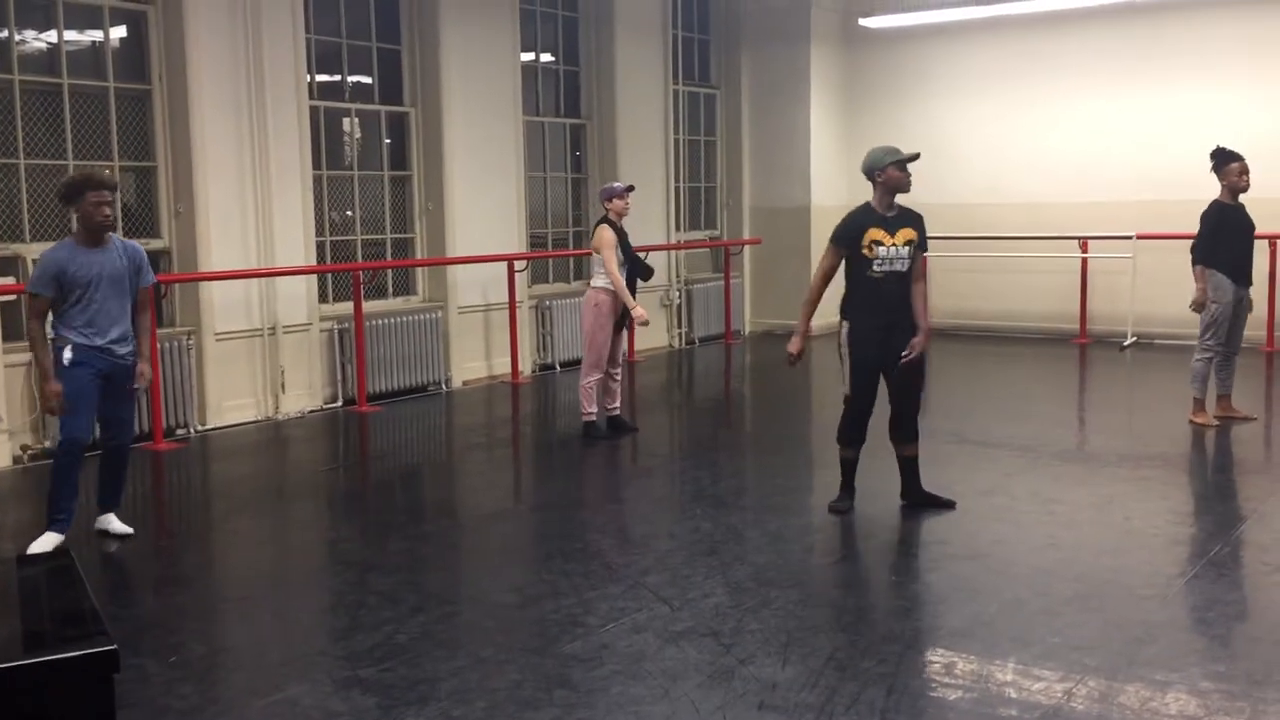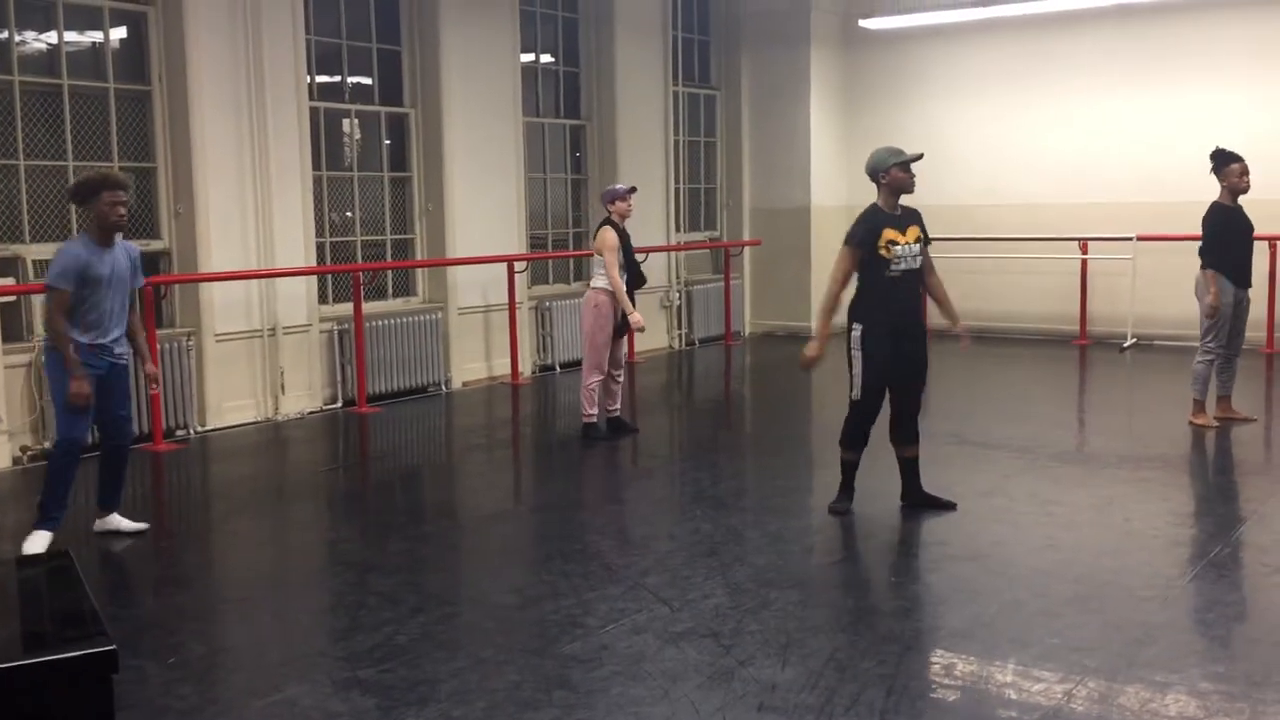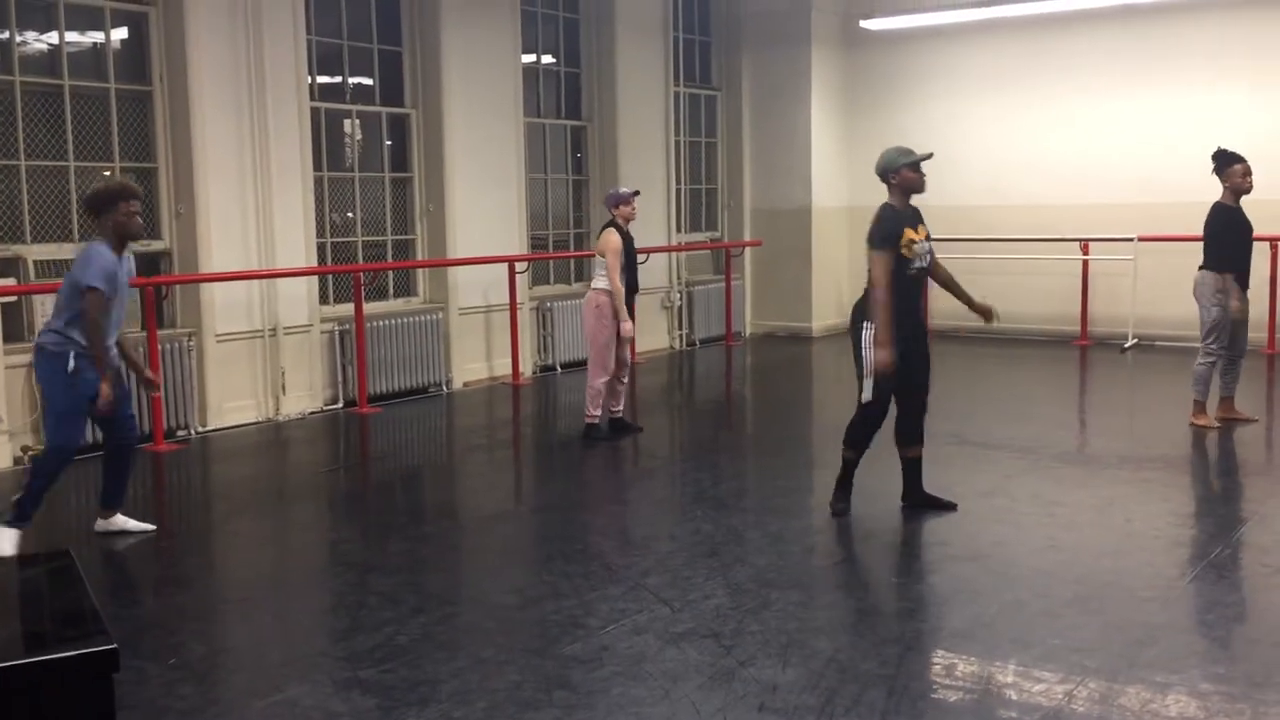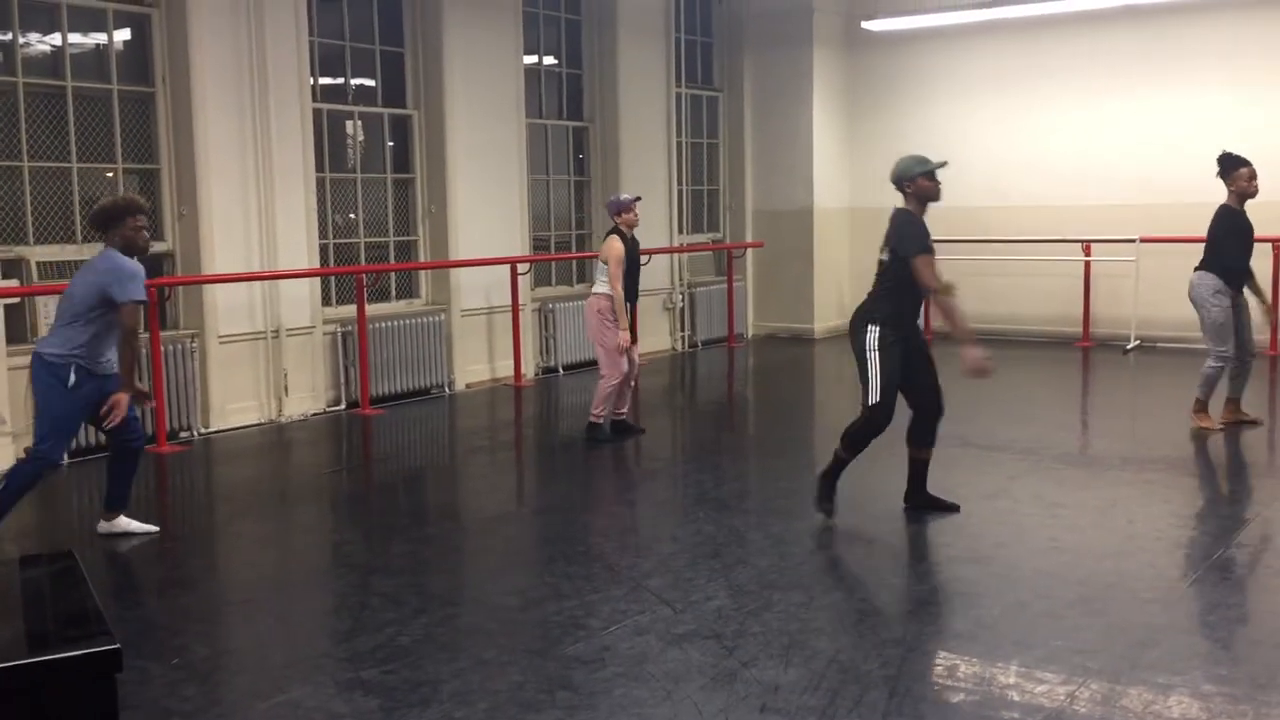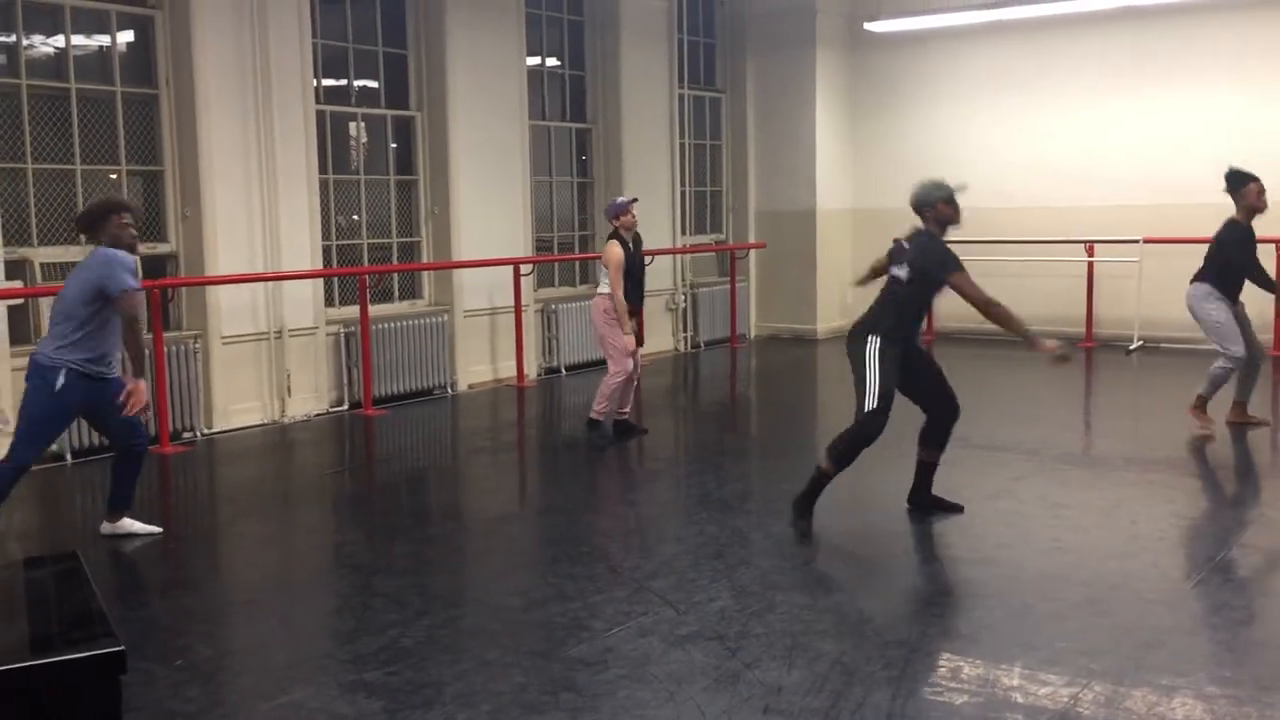
dt=0.1s
person 1, frame 1
left shoulder: (913, 222)
right shoulder: (855, 223)
left elbow: (917, 280)
right elbow: (822, 278)
left wrist: (922, 332)
right wrist: (801, 332)
left hip: (902, 328)
right hip: (861, 328)
left knee: (907, 408)
right knee: (858, 409)
left ankle: (912, 488)
right ankle: (846, 489)
person 1, frame 2
left shoulder: (915, 219)
right shoulder: (869, 224)
left elbow: (927, 274)
right elbow: (837, 282)
left wrist: (953, 319)
right wrist: (819, 338)
left hip: (906, 326)
right hip: (871, 328)
left knee: (907, 410)
right knee: (864, 411)
left ankle: (912, 490)
right ankle: (846, 489)
person 1, frame 3
left shoulder: (913, 215)
right shoulder: (887, 222)
left elbow: (932, 267)
right elbow: (880, 285)
left wrist: (973, 304)
right wrist: (882, 344)
left hip: (911, 326)
right hip: (878, 327)
left knee: (913, 408)
right knee: (873, 410)
left ankle: (913, 491)
right ankle: (844, 486)
person 1, frame 4
left shoulder: (909, 223)
right shoulder: (910, 230)
right elbow: (937, 289)
right wrist: (968, 343)
left hip: (903, 328)
right hip: (879, 328)
left knee: (929, 407)
right knee: (878, 415)
left ankle: (917, 492)
right ankle: (830, 478)
person 1, frame 5
left shoulder: (913, 242)
right shoulder: (937, 253)
left elbow: (881, 266)
right elbow: (984, 303)
left wrist: (866, 277)
right wrist: (1037, 342)
left hip: (900, 341)
right hip: (874, 339)
left knee: (946, 408)
right knee: (870, 424)
left ankle: (921, 493)
right ankle: (806, 499)
person 2, frame 1
left shoulder: (132, 254)
right shoulder: (55, 259)
left elbow: (142, 310)
right elbow: (35, 320)
left wrist: (144, 359)
right wrist: (47, 378)
left hip: (120, 360)
right hip: (77, 356)
left knee: (119, 441)
right knee: (74, 439)
left ankle: (106, 513)
right ankle: (57, 528)
person 2, frame 2
left shoulder: (128, 253)
right shoulder: (72, 256)
right elbow: (56, 317)
left wrist: (145, 359)
right wrist: (75, 374)
left hip: (112, 358)
right hip: (74, 356)
left knee: (119, 437)
right knee: (72, 439)
left ankle: (106, 514)
right ankle: (44, 526)
person 2, frame 3
left shoulder: (121, 260)
right shoulder: (100, 258)
right elbow: (93, 321)
left wrist: (138, 367)
right wrist: (106, 379)
left hip: (99, 360)
right hip: (65, 358)
left knee: (125, 436)
right knee: (62, 446)
left ankle: (109, 514)
person 2, frame 4
left shoulder: (109, 268)
right shoulder: (124, 268)
right elbow: (129, 329)
left wrist: (125, 386)
right wrist: (126, 387)
left hip: (92, 372)
right hip: (62, 369)
left knee: (132, 439)
right knee: (46, 456)
left ankle: (112, 517)
person 2, frame 5
left shoulder: (101, 266)
right shoulder: (112, 260)
right elbow: (131, 318)
left wrist: (127, 381)
right wrist: (138, 378)
left hip: (97, 376)
right hip: (57, 373)
left knee: (135, 442)
left ankle: (115, 518)
person 3, frame 1
left shoulder: (1240, 209)
right shoulder: (1215, 211)
right elbow: (1199, 250)
left wrist: (1246, 291)
right wrist: (1200, 289)
left hip: (1239, 286)
right hip: (1219, 284)
left knee: (1230, 349)
right knee: (1209, 347)
left ankle: (1224, 405)
right ankle: (1198, 409)
person 3, frame 2
left shoulder: (1237, 211)
right shoulder: (1217, 213)
right elbow: (1208, 255)
right wrist: (1212, 292)
left hip: (1237, 287)
right hip: (1219, 286)
left knee: (1231, 350)
right knee: (1211, 349)
left ankle: (1224, 406)
right ankle: (1198, 410)
person 3, frame 3
left shoulder: (1236, 211)
right shoulder: (1220, 214)
right elbow: (1221, 258)
left wrist: (1239, 294)
right wrist: (1233, 296)
left hip: (1235, 288)
right hip: (1216, 285)
left knee: (1236, 351)
right knee: (1212, 350)
left ankle: (1226, 407)
right ankle: (1198, 411)
person 3, frame 4
left shoulder: (1236, 215)
right shoulder: (1228, 218)
right elbow: (1236, 262)
right wrist: (1263, 299)
left hip: (1229, 289)
right hip: (1211, 286)
left knee: (1246, 351)
right knee: (1223, 354)
left ankle: (1233, 408)
right ankle: (1200, 409)
person 3, frame 5
left shoulder: (1241, 229)
right shoulder: (1237, 233)
right elbow: (1255, 273)
left hip: (1225, 298)
right hip: (1207, 296)
left knee: (1255, 354)
right knee: (1235, 354)
left ankle: (1238, 411)
right ankle: (1199, 406)
person 4, frame 1
left shoulder: (618, 230)
right shoulder: (606, 233)
right elbow: (613, 274)
right wrist: (634, 307)
left hip: (614, 300)
right hip: (601, 300)
left knee: (614, 363)
right knee: (595, 365)
left ankle: (613, 416)
right ankle: (589, 422)
person 4, frame 2
left shoulder: (620, 232)
right shoulder: (609, 235)
right elbow: (613, 277)
left wrist: (626, 309)
right wrist: (632, 312)
left hip: (614, 301)
right hip: (601, 301)
left knee: (615, 364)
right knee: (596, 366)
left ankle: (614, 417)
right ankle: (590, 423)
person 4, frame 3
left shoulder: (624, 235)
right shoulder: (612, 237)
right elbow: (614, 281)
left wrist: (625, 314)
right wrist: (626, 319)
left hip: (615, 302)
right hip: (601, 302)
left knee: (622, 364)
right knee: (602, 367)
left ankle: (616, 418)
right ankle: (592, 423)
person 4, frame 4
left shoulder: (630, 240)
right shoulder: (615, 245)
right elbow: (616, 290)
left wrist: (626, 322)
right wrist: (623, 328)
left hip: (619, 306)
right hip: (602, 308)
left knee: (631, 366)
right knee: (615, 369)
left ankle: (618, 419)
right ankle: (595, 422)
person 4, frame 5
left shoulder: (635, 240)
right shoulder: (616, 249)
right elbow: (617, 294)
left wrist: (633, 322)
right wrist: (627, 332)
left hip: (625, 308)
right hip: (608, 308)
left knee: (634, 366)
right knee: (622, 367)
left ankle: (621, 420)
right ankle: (596, 420)
